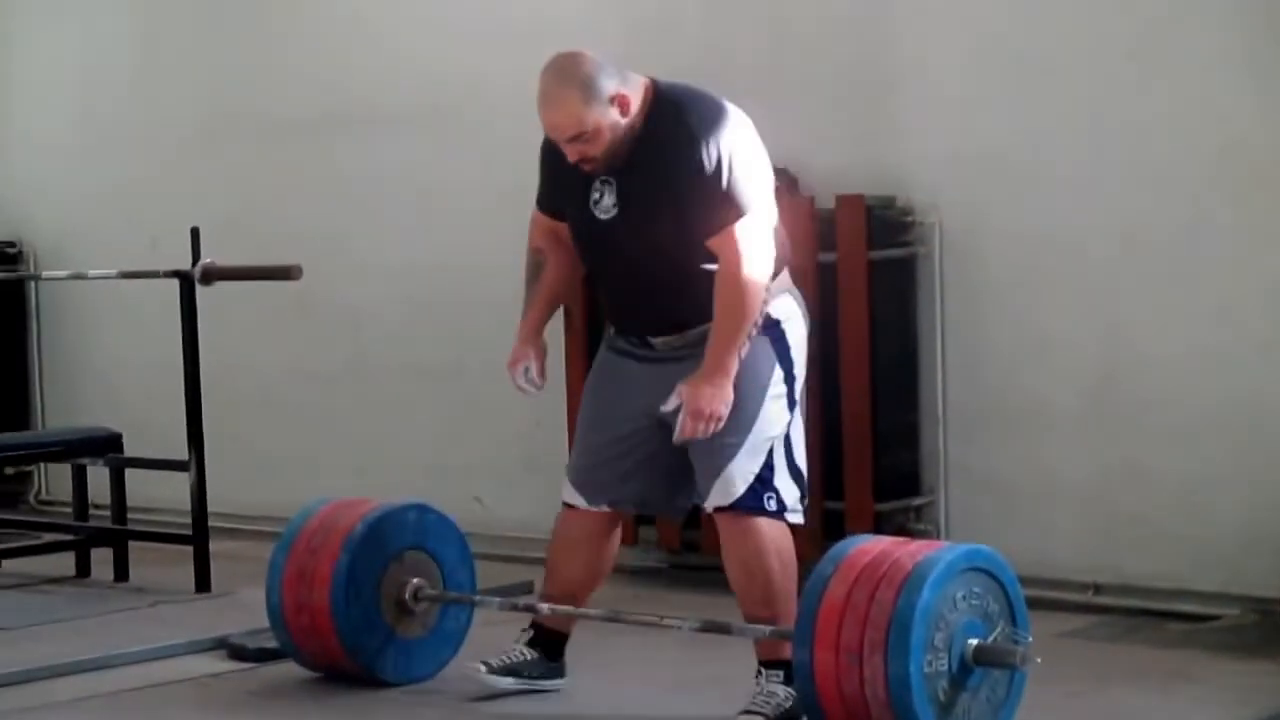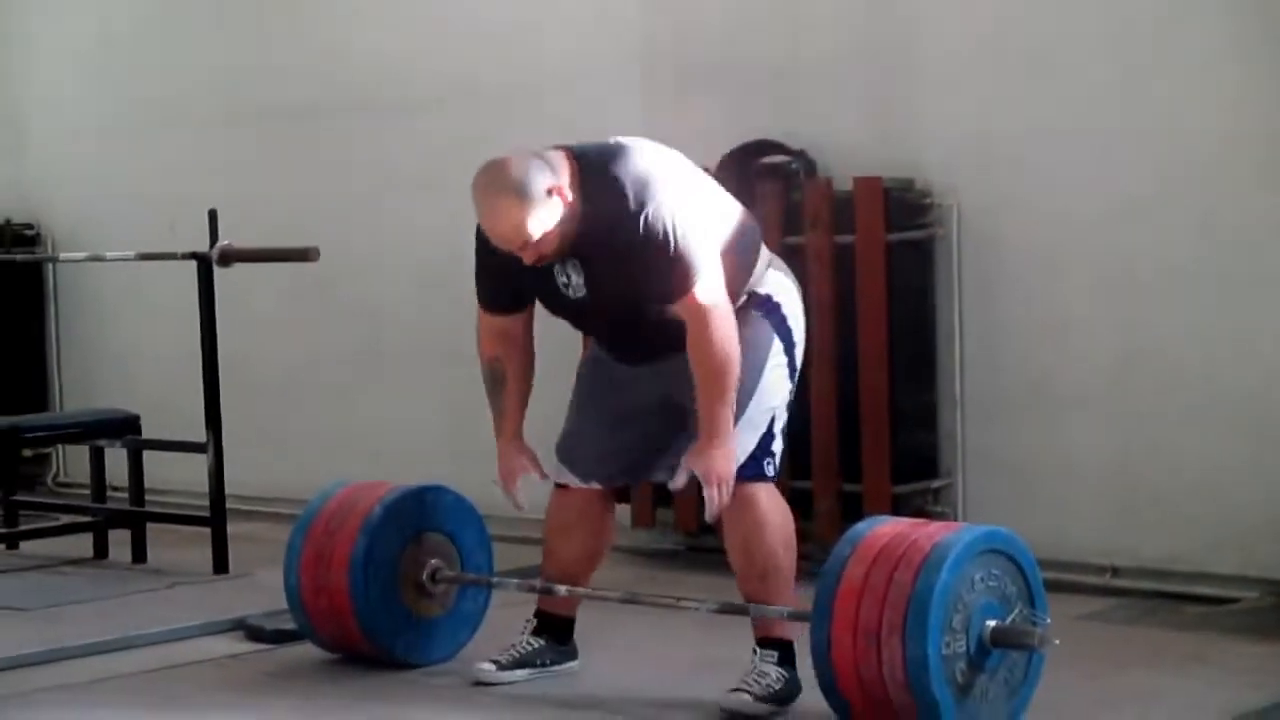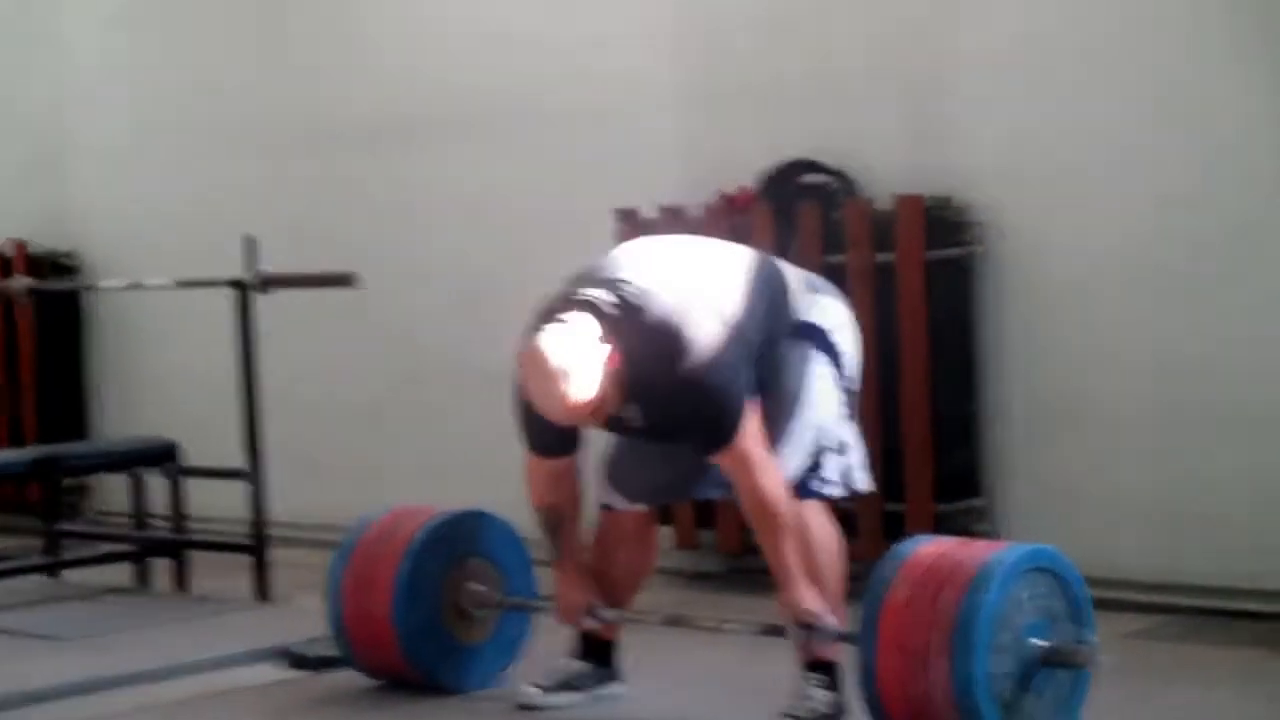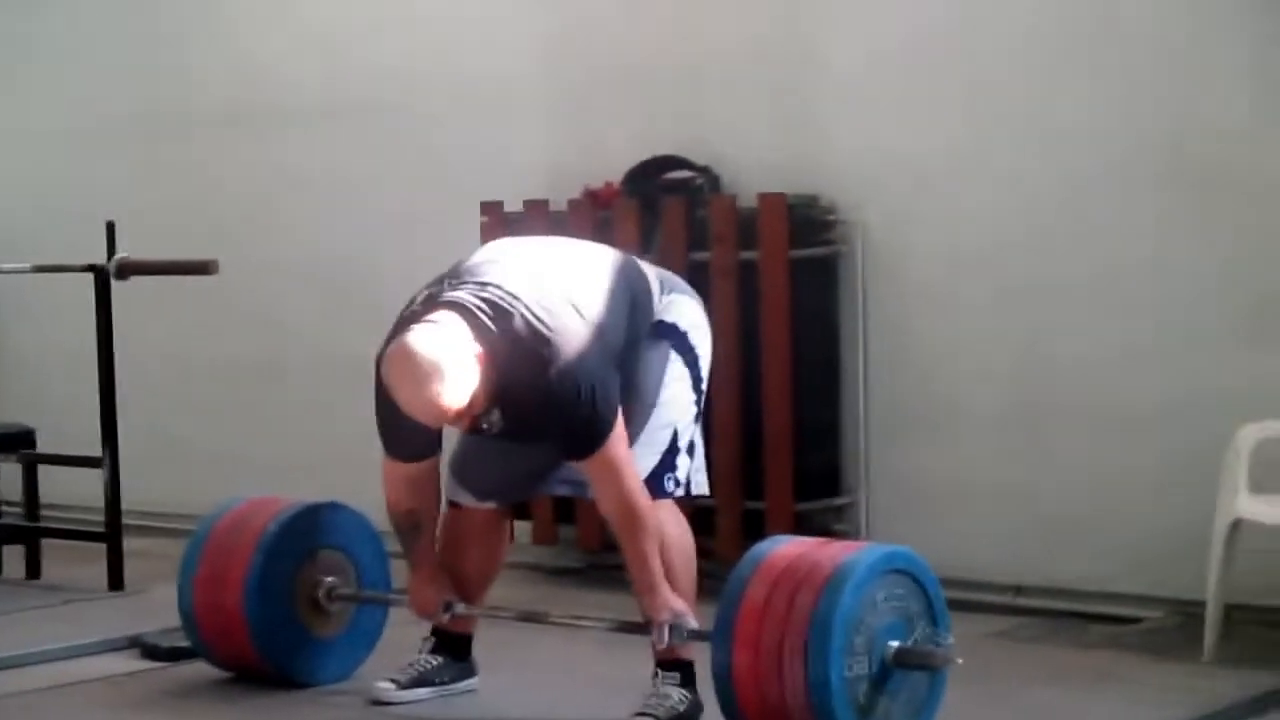
dt=0.3s
person 1, frame 1
left shoulder: (704, 135)
right shoulder: (562, 148)
left elbow: (748, 258)
right elbow: (555, 237)
left wrist: (716, 374)
right wrist: (530, 333)
left hip: (738, 332)
right hip: (634, 347)
left knee: (745, 500)
right knee: (590, 495)
right ankle: (544, 648)
person 1, frame 2
left shoulder: (647, 199)
right shoulder: (506, 231)
left elbow: (709, 317)
right elbow: (501, 335)
left wrist: (714, 435)
right wrist: (508, 437)
left hip: (741, 313)
right hip: (628, 349)
left knee: (741, 475)
right knee: (579, 478)
left ankle: (777, 657)
right ankle: (549, 636)
person 1, frame 3
left shoulder: (693, 358)
right shoulder: (547, 367)
left elbow: (753, 480)
right elbow: (550, 479)
left wrist: (794, 586)
right wrist: (569, 570)
left knee: (794, 490)
right knee: (625, 495)
left ankle: (822, 681)
right ankle: (595, 658)
person 1, frame 4
left shoulder: (560, 363)
right shoulder: (404, 371)
left elbow: (616, 487)
right elbow: (408, 481)
left wrist: (654, 590)
right wrist: (425, 572)
left knee: (648, 488)
right knee: (473, 491)
left ankle: (675, 679)
right ankle: (450, 652)
